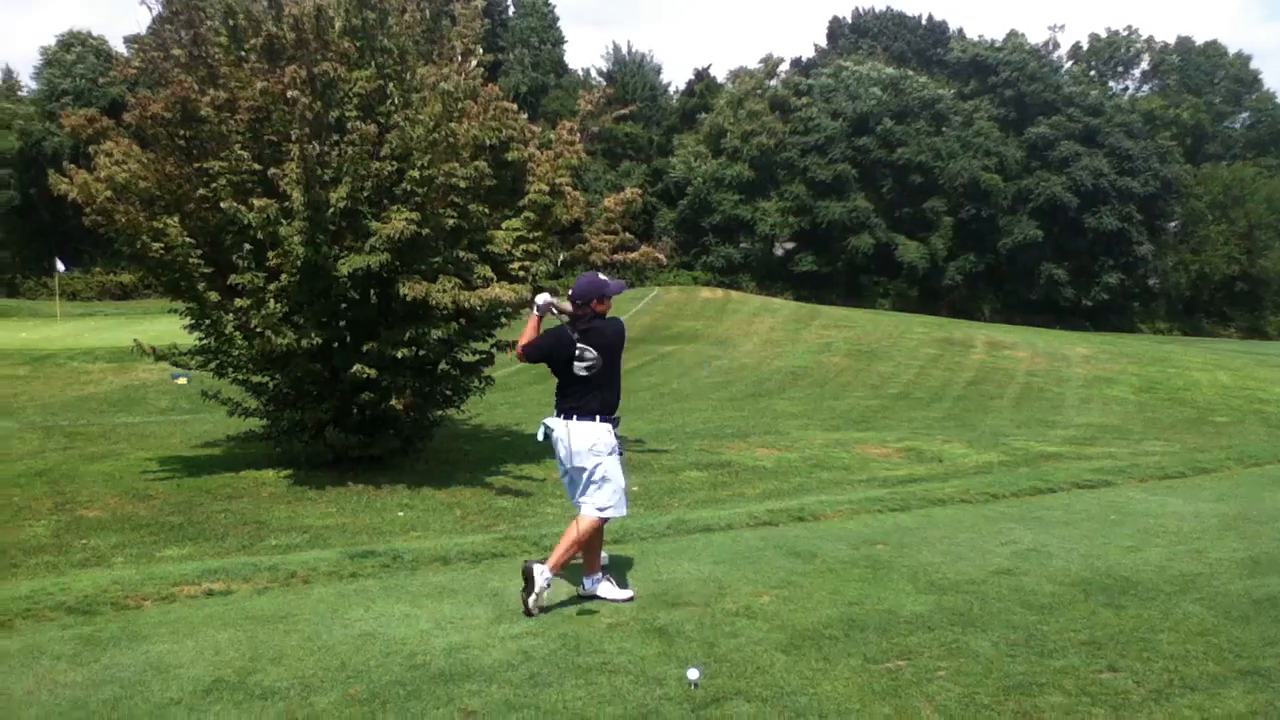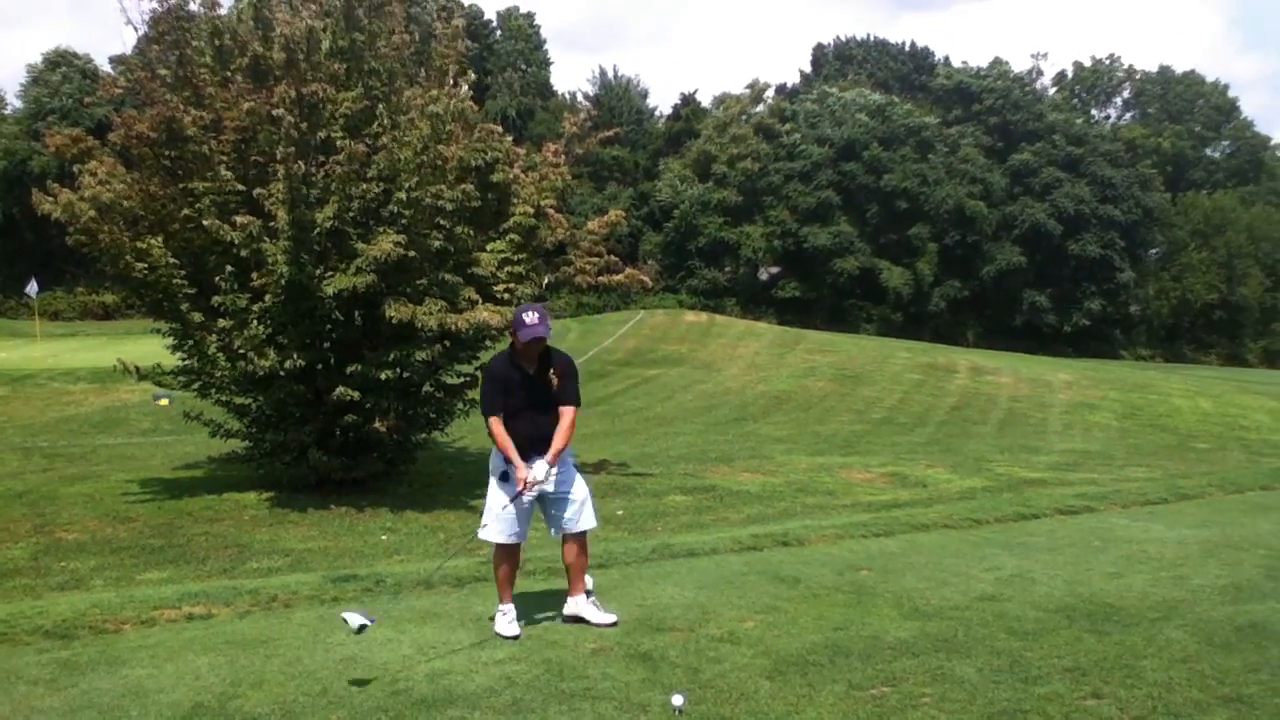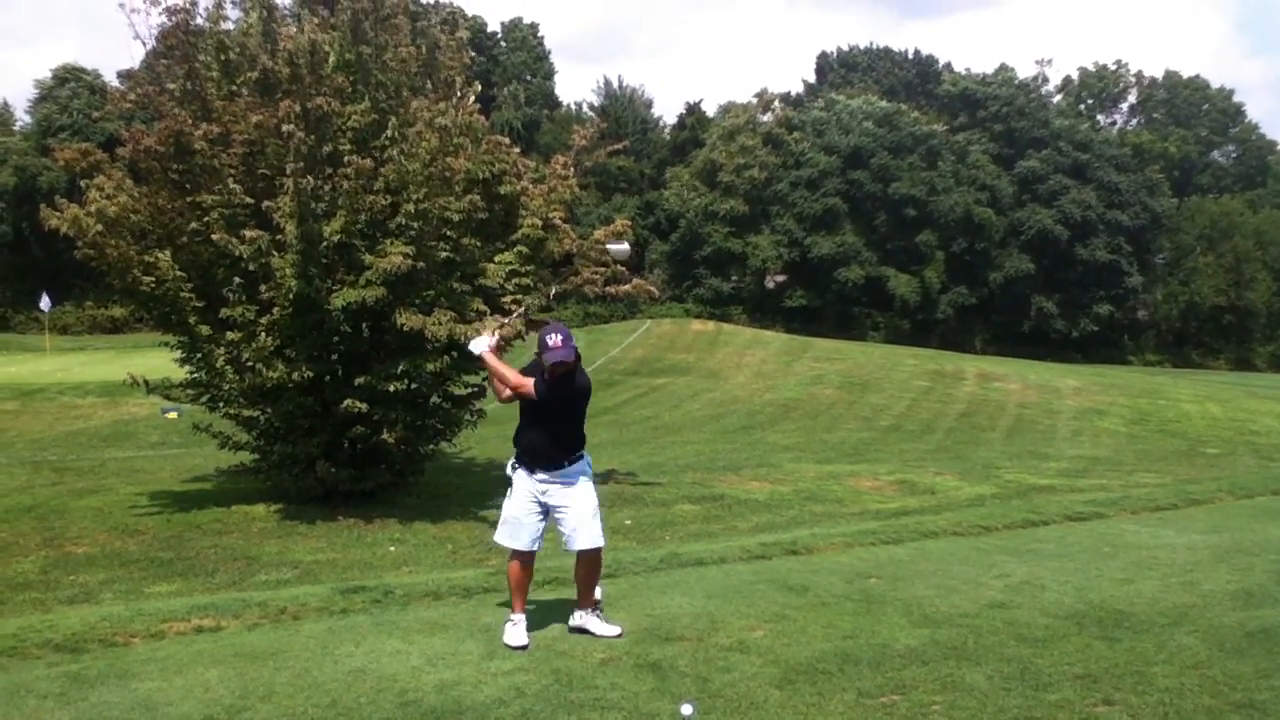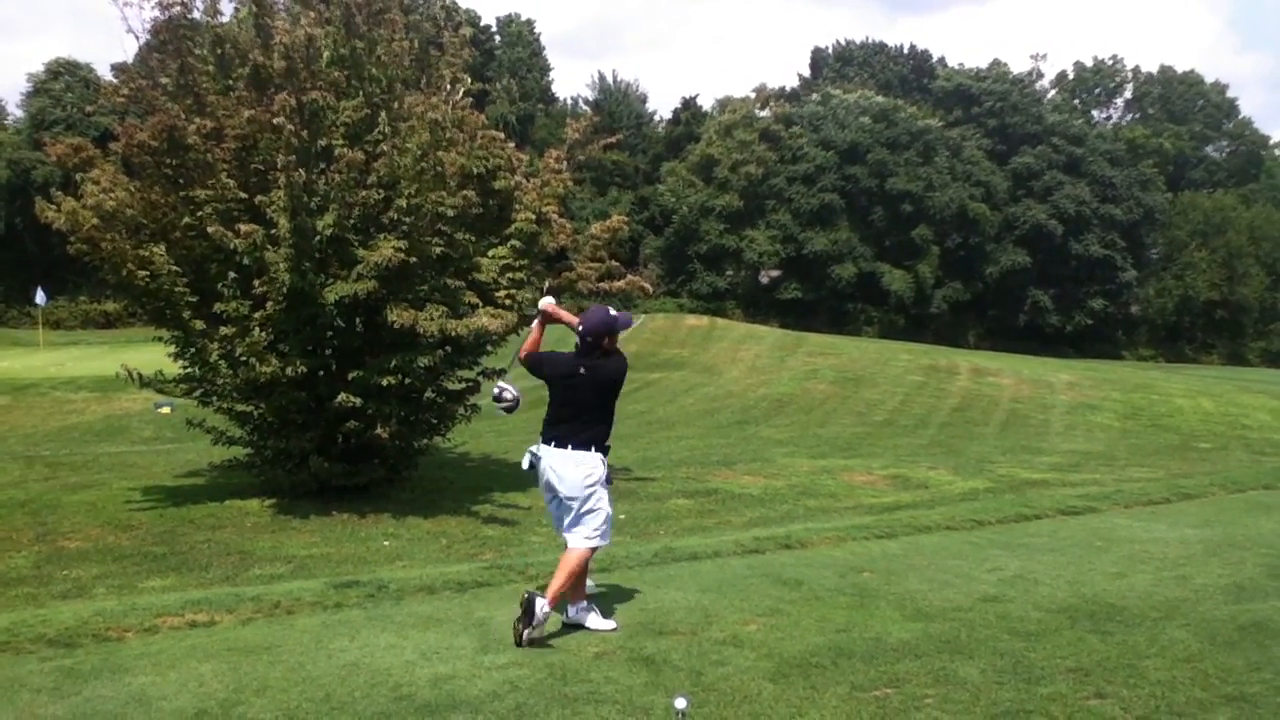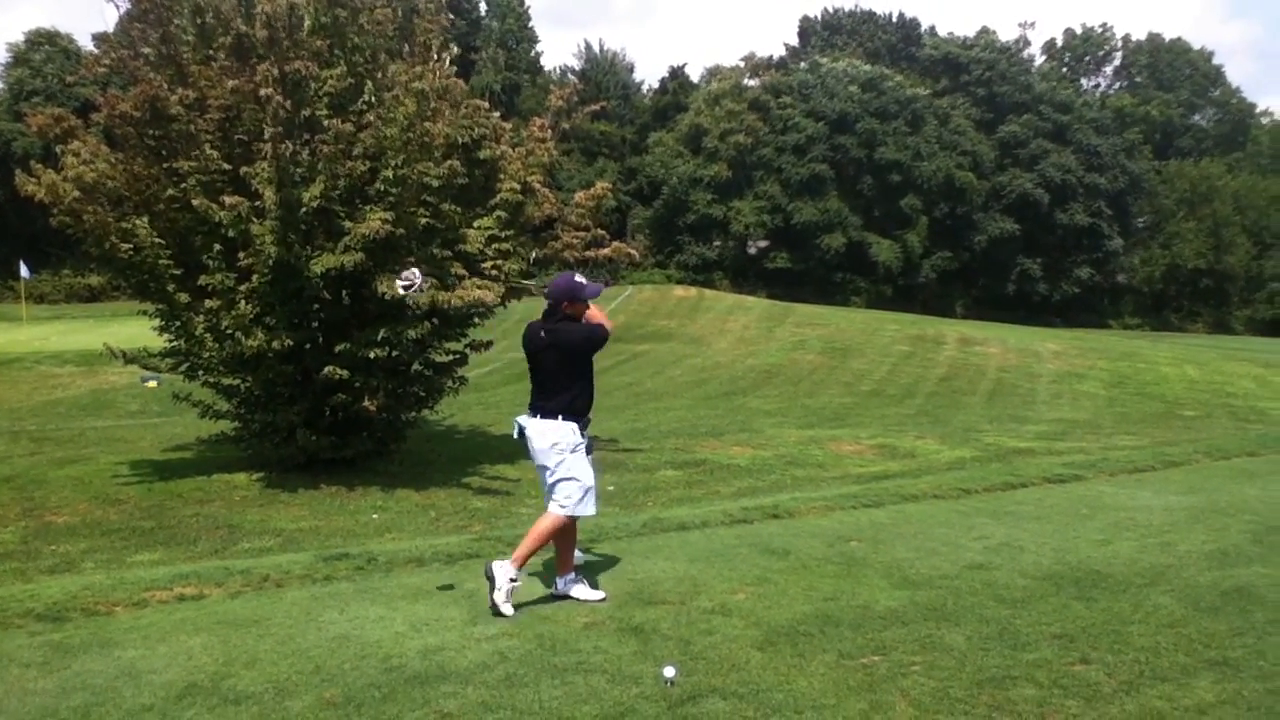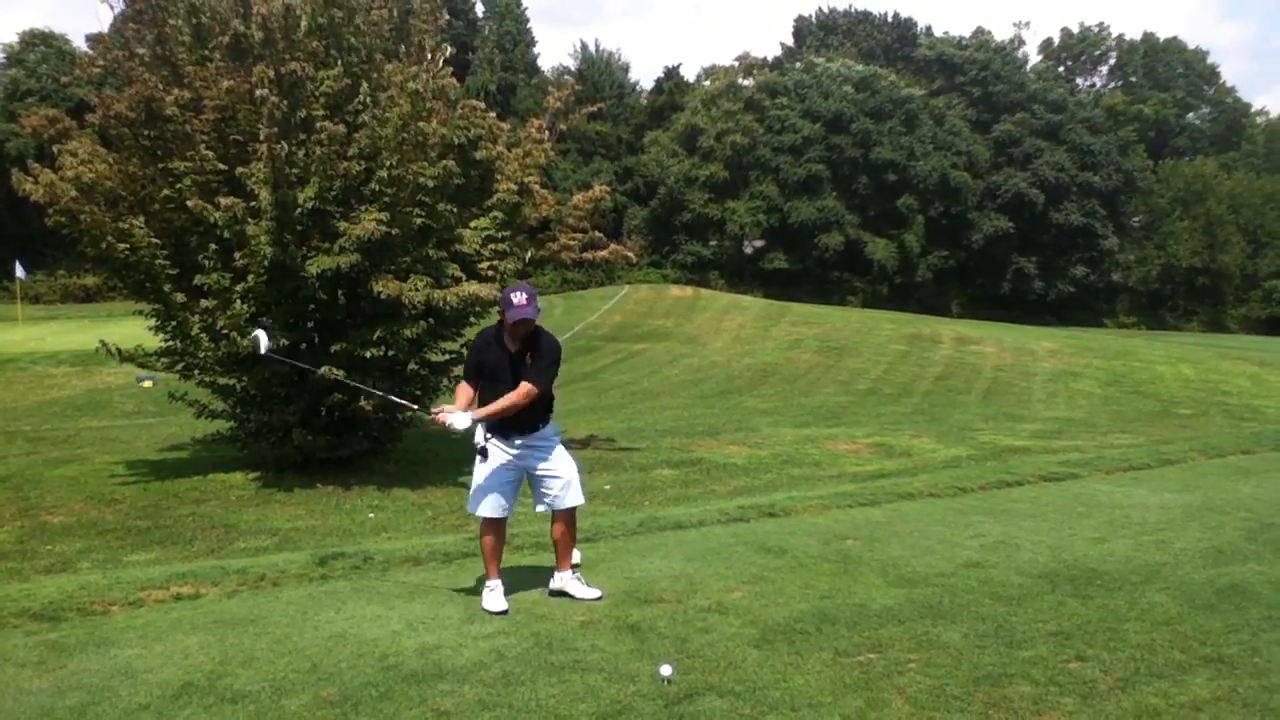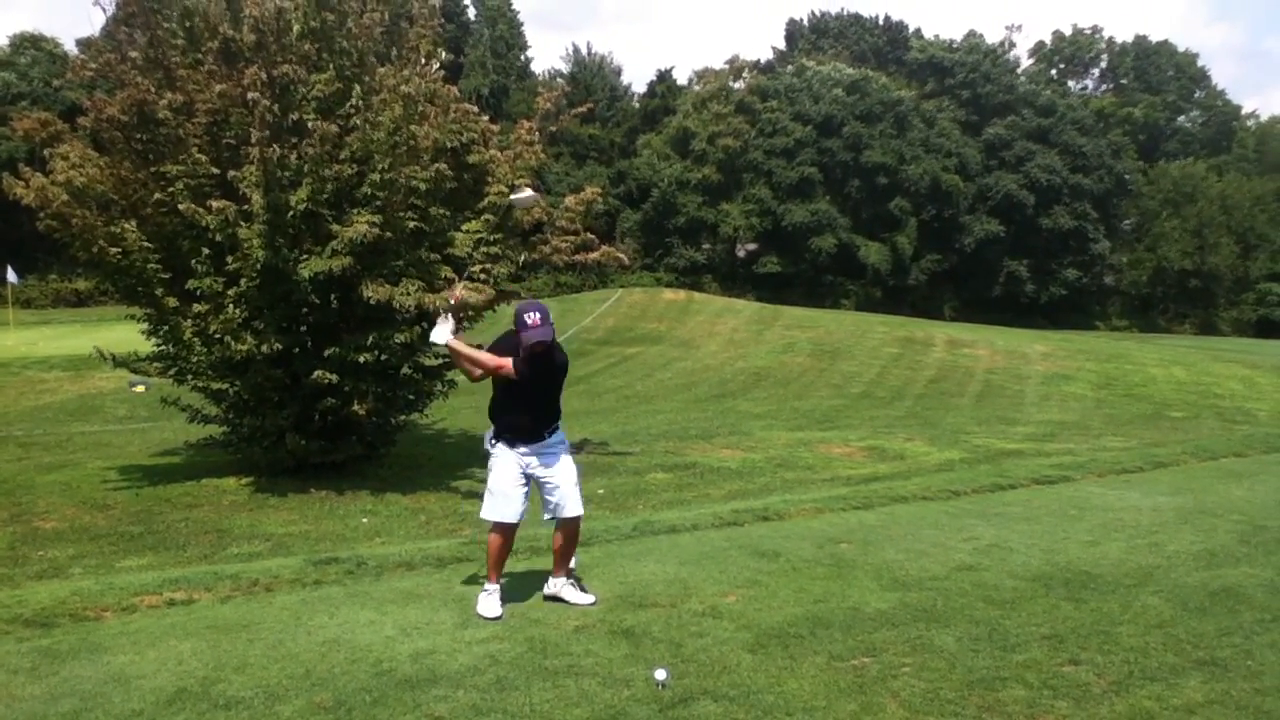
dt=0.7s
person 1, frame 1
left shoulder: (558, 337)
right shoulder: (612, 331)
left elbow: (522, 352)
left wrist: (538, 312)
right wrist: (563, 305)
left hip: (565, 429)
right hip: (596, 432)
left knee: (591, 507)
right knee: (598, 510)
left ankle: (592, 578)
right ankle: (545, 569)
person 1, frame 2
left shoulder: (563, 364)
right shoulder: (497, 368)
left elbow: (569, 415)
right elbow: (495, 422)
left wrist: (549, 461)
right wrist: (517, 465)
left hip: (554, 458)
right hip: (511, 462)
left knee: (576, 528)
right knee: (507, 538)
left ankle: (577, 600)
right ankle: (506, 608)
person 1, frame 3
left shoulder: (576, 383)
right shoulder: (537, 369)
left elbow: (517, 385)
right elbow: (504, 394)
left wrist: (485, 353)
right wrist: (489, 355)
left hip: (568, 475)
right hip: (527, 473)
left knee: (589, 546)
right knee: (521, 548)
left ankle: (585, 613)
right ankle: (517, 618)
person 1, frame 4
left shoulder: (558, 364)
right shoulder: (616, 367)
left elbow: (526, 354)
right elbow: (605, 346)
left wrist: (543, 318)
right wrist: (560, 314)
left hip: (550, 457)
right hip: (584, 463)
left knee: (578, 536)
right knee: (585, 541)
left ankle: (577, 605)
right ankle: (544, 603)
person 1, frame 5
left shoulder: (534, 331)
right shoulder: (578, 336)
right elbow: (604, 326)
left wrist: (562, 297)
right wrist: (585, 307)
left hip: (541, 426)
right hip: (563, 431)
left knee: (564, 505)
right knee: (566, 507)
left ankle: (565, 578)
right ankle: (509, 567)
person 1, frame 6
left shoulder: (548, 346)
right shoulder: (484, 341)
left elbow: (524, 395)
right elbow: (470, 382)
left wrist: (475, 416)
right wrist: (458, 410)
left hip: (540, 438)
right hip: (496, 440)
left knee: (566, 504)
right knee: (492, 515)
left ankle: (564, 575)
right ankle: (493, 583)
person 1, frame 7
left shoulder: (554, 359)
right shoulder: (508, 341)
left elbow: (495, 365)
right elbow: (476, 372)
left wrist: (451, 342)
right wrist: (452, 345)
left hip: (547, 446)
right hip: (507, 446)
left knee: (570, 515)
right knee: (504, 521)
left ankle: (558, 581)
right ankle: (491, 588)
